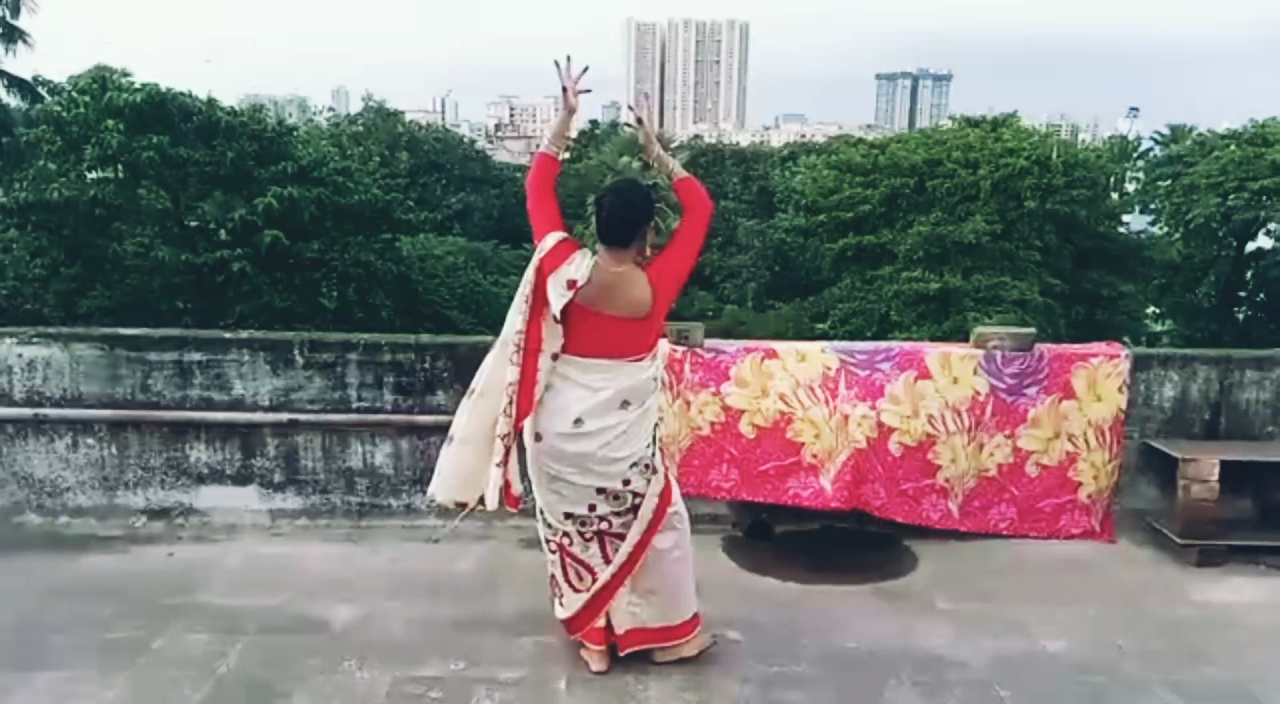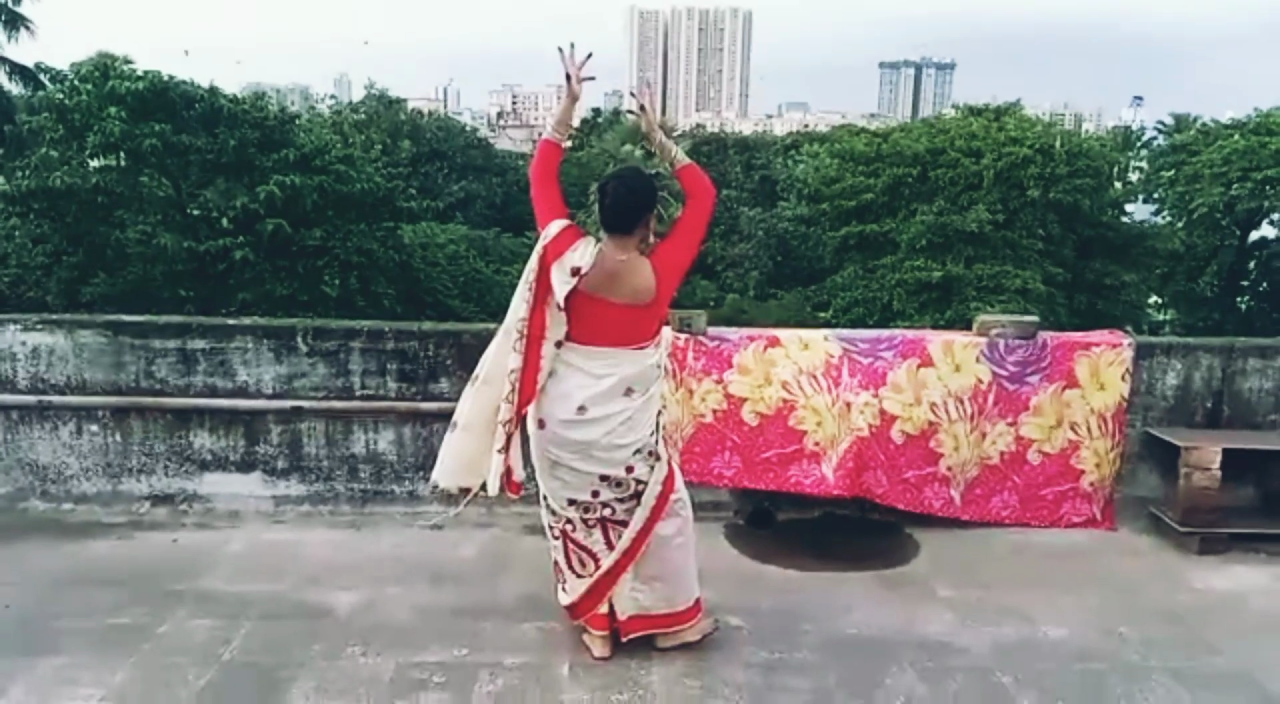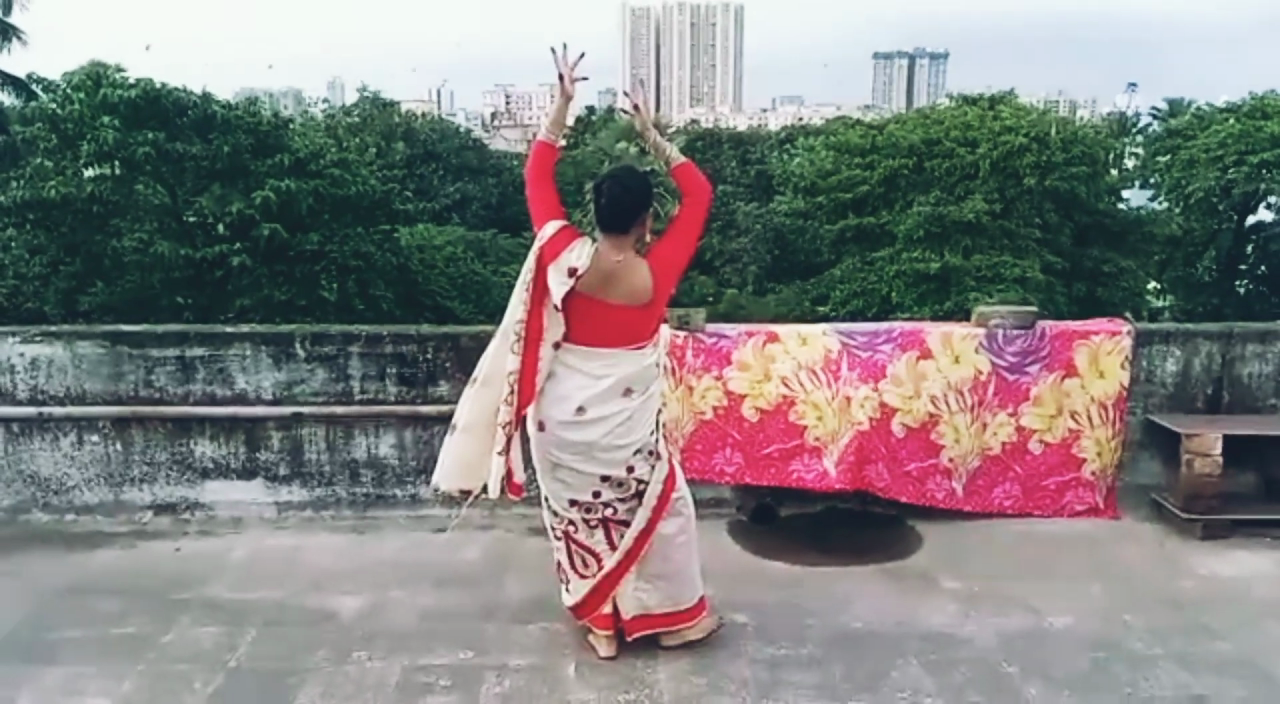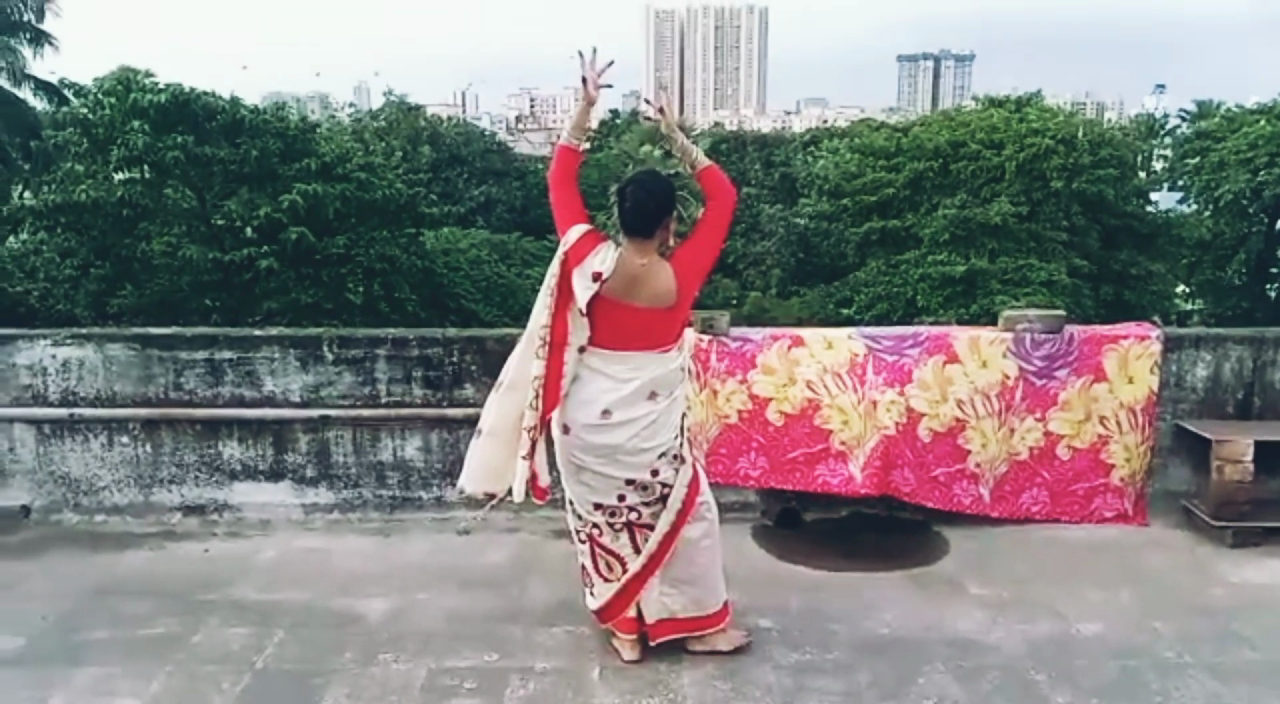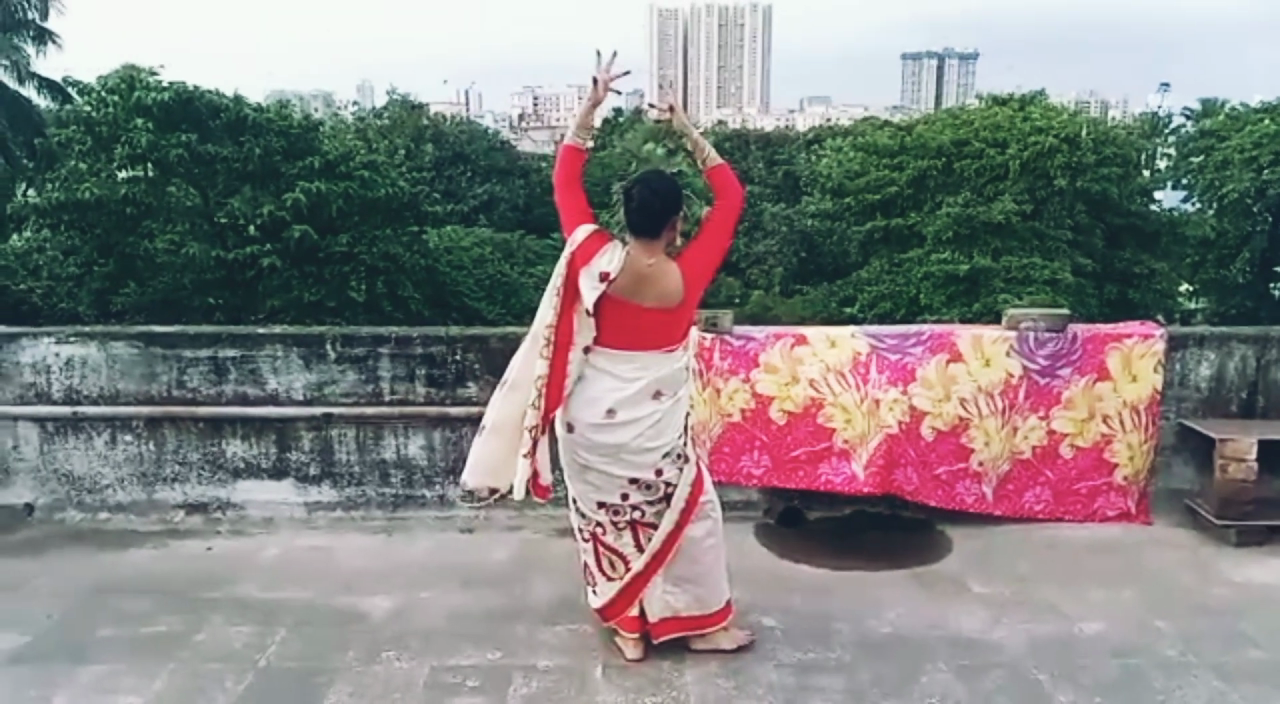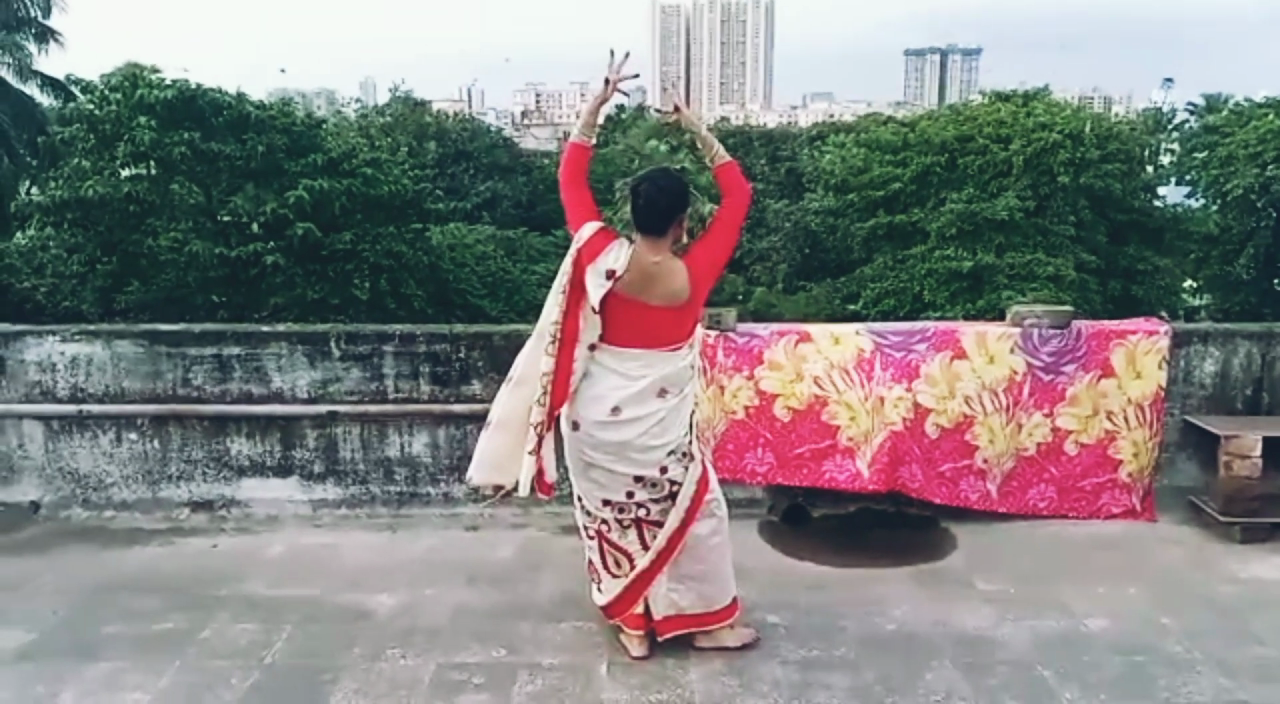
dt=0.5s
person 1, frame 1
left shoulder: (565, 271)
right shoulder: (655, 287)
left elbow: (538, 187)
right elbow: (699, 207)
left wrist: (565, 116)
right wrist: (654, 148)
left hip: (558, 433)
right hip: (623, 441)
left knee: (573, 532)
right knee: (658, 525)
left ankle: (593, 639)
right ankle: (668, 632)
person 1, frame 2
left shoulder: (569, 258)
right shoulder: (660, 273)
left elbow: (542, 176)
right elbow: (702, 195)
left wrist: (569, 104)
right wrist: (657, 135)
left hip: (563, 420)
right hip: (626, 427)
left knee: (576, 519)
right knee: (660, 511)
left ankle: (595, 624)
right ankle: (670, 617)
person 1, frame 3
left shoulder: (565, 258)
right shoulder: (656, 274)
left elbow: (538, 176)
right elbow: (699, 193)
left wrist: (563, 102)
right wrist: (651, 134)
left hip: (563, 420)
right hip: (627, 426)
left knee: (579, 519)
right knee: (664, 510)
left ankle: (601, 625)
right ankle: (676, 617)
person 1, frame 4
left shoulder: (589, 262)
right shoulder: (680, 277)
left elbow: (560, 182)
right elbow: (723, 197)
left wrist: (586, 106)
right wrist: (675, 136)
left hip: (587, 425)
right hip: (651, 430)
left knee: (603, 523)
right knee: (687, 516)
left ankle: (624, 629)
right ankle: (702, 624)
person 1, frame 5
left shoulder: (595, 261)
right shoulder: (687, 277)
left elbow: (566, 181)
right elbow: (730, 197)
left wrist: (592, 105)
right wrist: (689, 132)
left hip: (591, 422)
right hip: (655, 428)
left knee: (606, 521)
right knee: (691, 514)
left ankle: (627, 626)
right ankle: (703, 623)
person 1, frame 6
left shoulder: (601, 259)
right shoulder: (693, 275)
left elbow: (571, 178)
right elbow: (738, 195)
left wrist: (597, 104)
right wrist: (698, 131)
left hip: (596, 422)
right hip: (659, 428)
left knee: (612, 519)
right knee: (697, 512)
left ankle: (632, 624)
right ankle: (708, 620)
